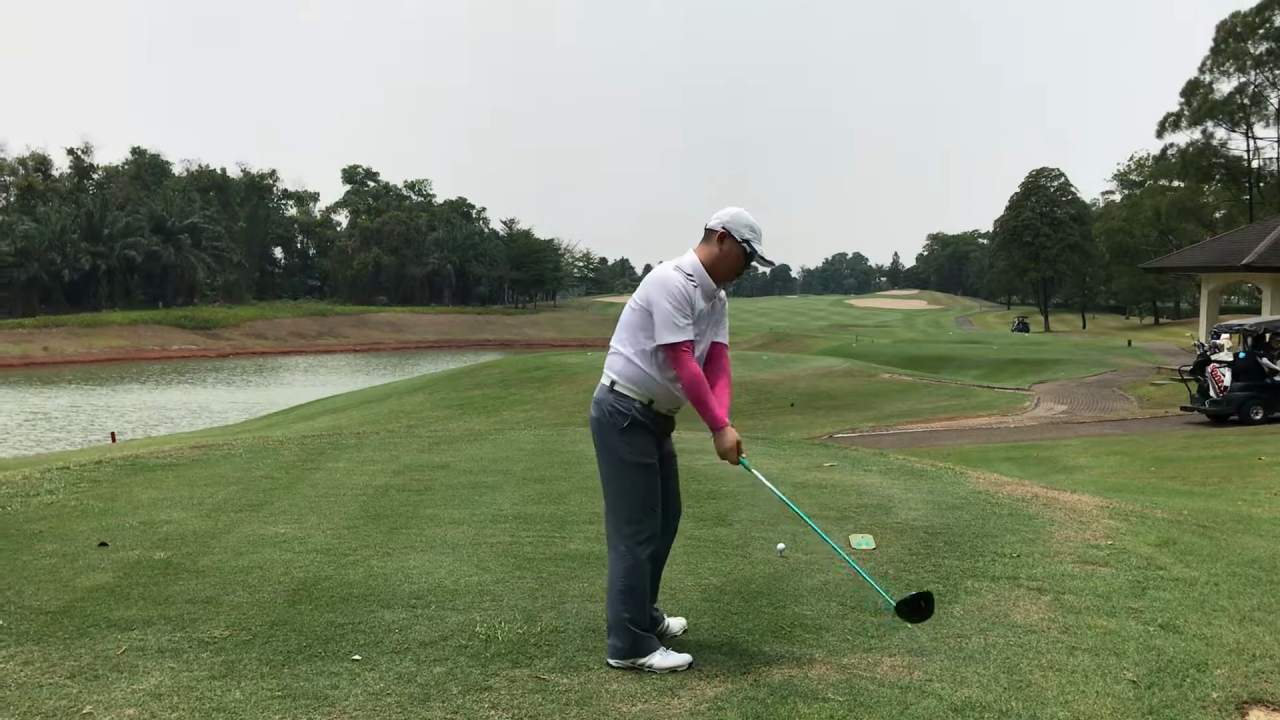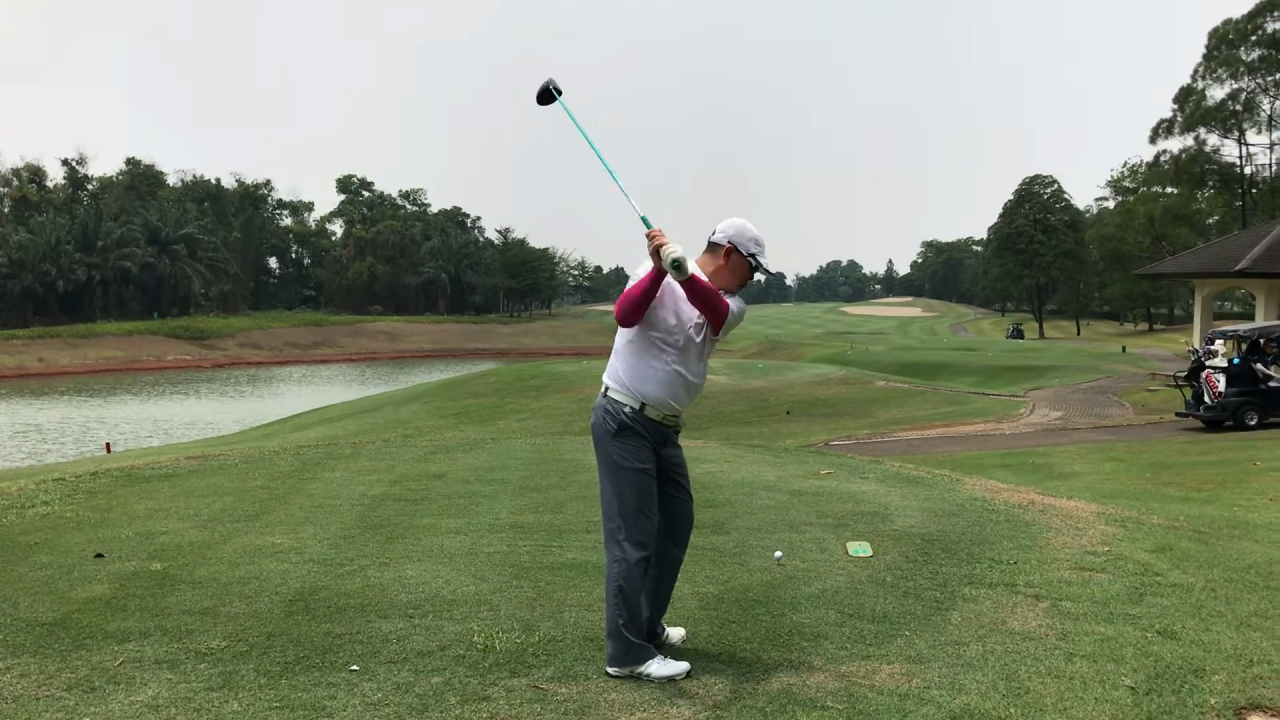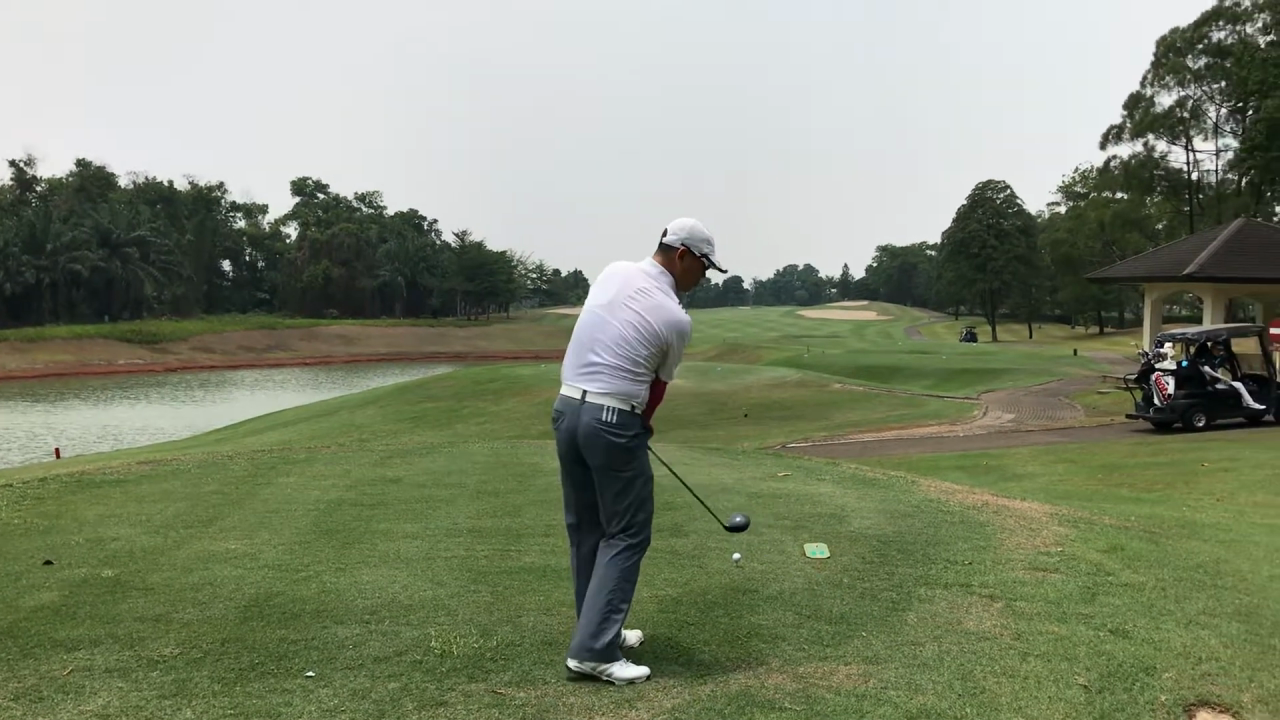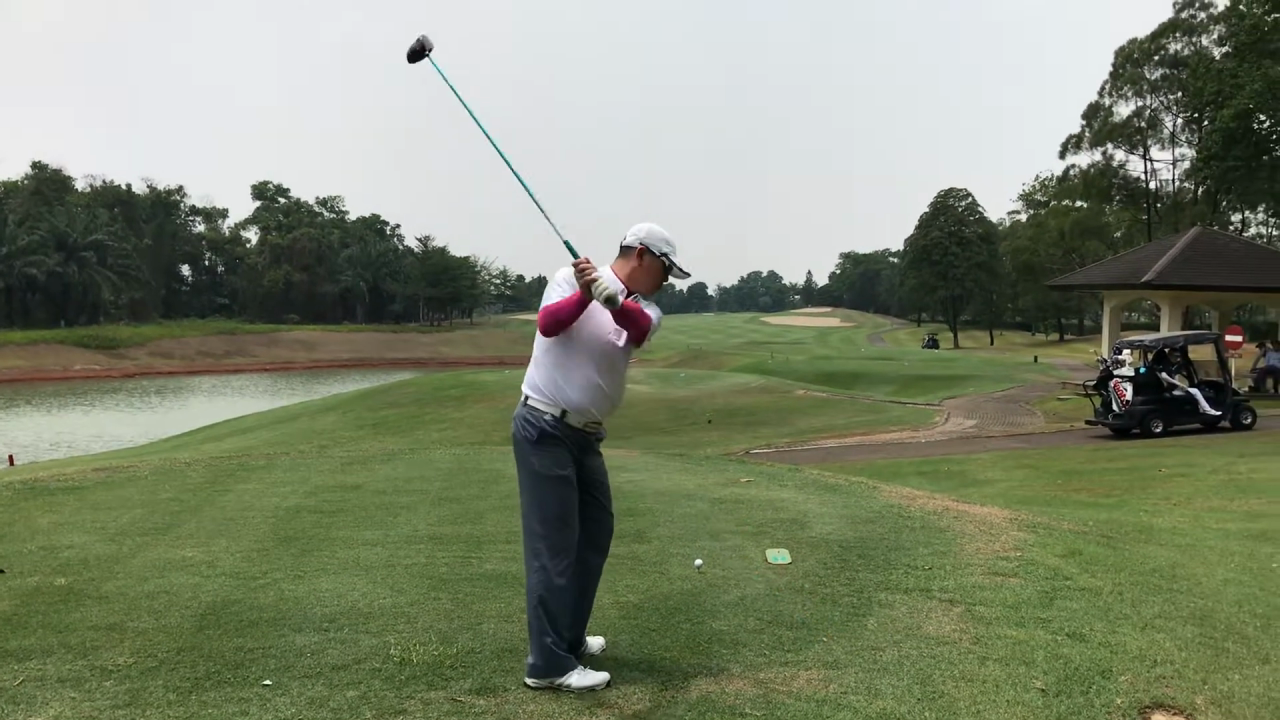
dt=0.7s
person 1, frame 1
left shoulder: (715, 297)
right shoulder: (673, 281)
left elbow: (718, 362)
right elbow: (683, 363)
left wrist: (722, 419)
right wrist: (719, 429)
left hip: (648, 416)
right hip: (624, 413)
left knee: (662, 518)
right knee: (636, 526)
left ankle: (641, 616)
right ankle: (629, 643)
person 1, frame 2
left shoulder: (730, 302)
right shoulder: (655, 277)
left elbow: (714, 308)
right elbow: (625, 315)
left wrist: (679, 264)
right wrist: (660, 267)
left hip: (661, 428)
right hip: (624, 422)
left knee: (674, 527)
right knee: (633, 536)
left ankle: (645, 627)
right ankle: (627, 651)
person 1, frame 3
left shoulder: (613, 273)
right shoulder: (676, 320)
right elbow: (657, 387)
right wrist: (639, 423)
left hip: (568, 411)
right hip: (613, 424)
left knee: (587, 530)
right knee: (626, 536)
left ankle: (598, 629)
right ankle: (593, 648)
person 1, frame 4
left shoulder: (648, 312)
right shoulder: (571, 282)
left elbow: (635, 325)
right elbow: (547, 324)
left wrist: (608, 290)
right wrist: (586, 294)
left hip: (586, 437)
right hip: (544, 430)
left knee: (594, 537)
right knee: (554, 546)
left ankle: (566, 639)
right ankle: (548, 663)
